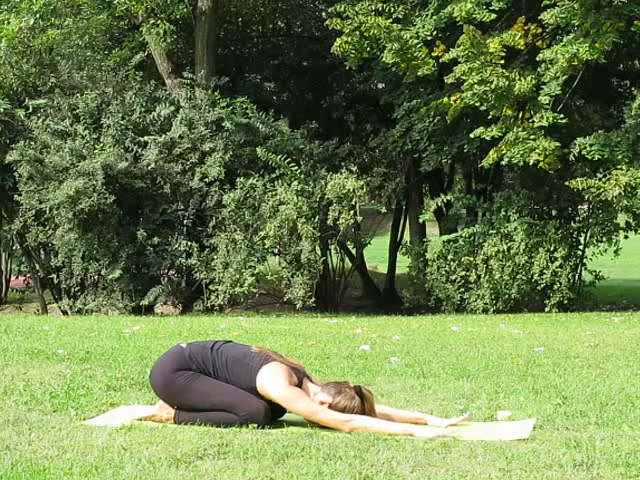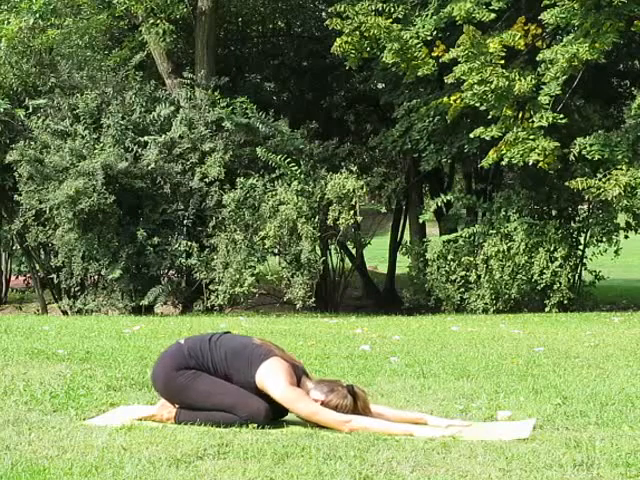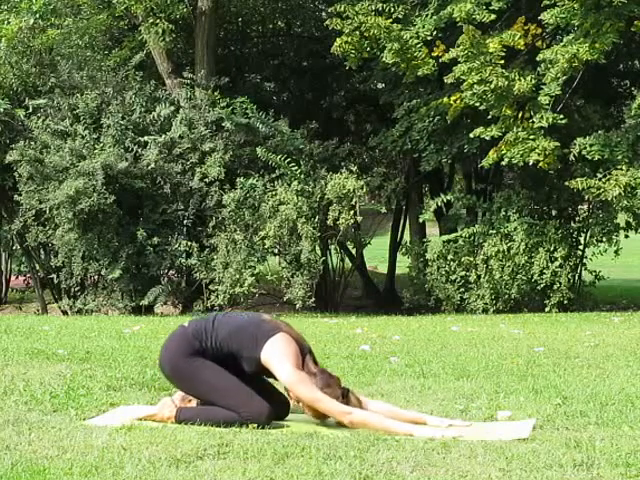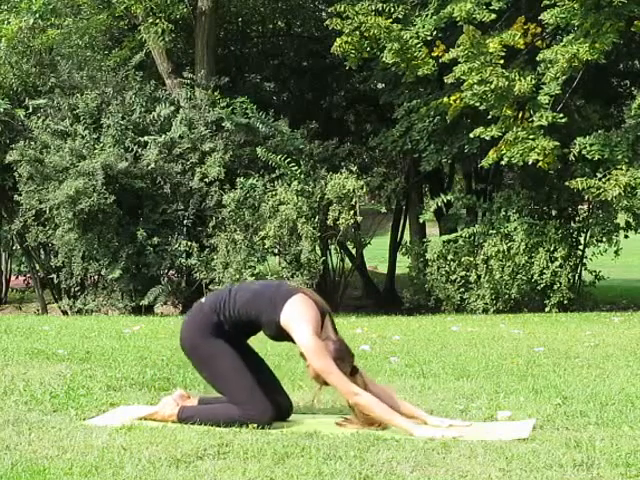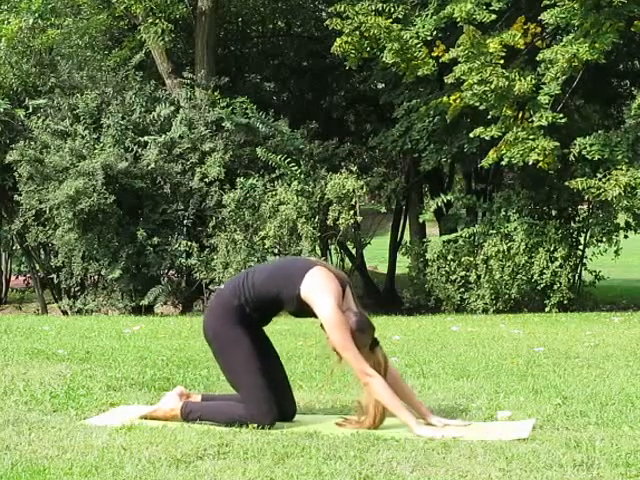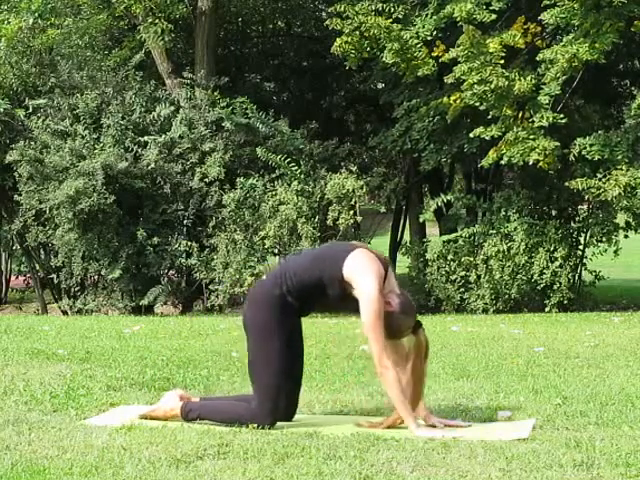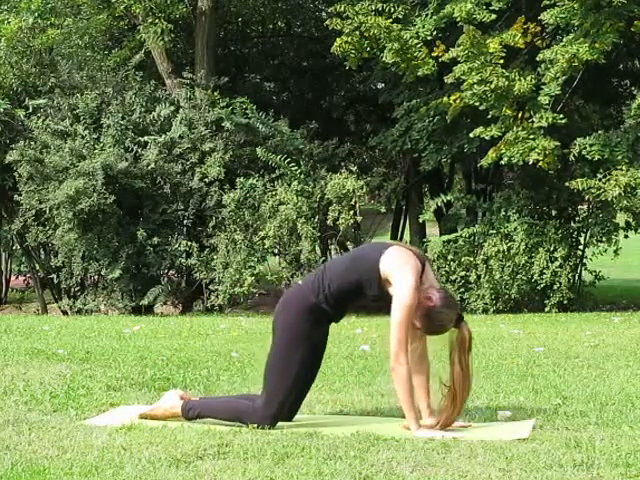
dt=0.7s
person 1, frame 1
left shoulder: (307, 384)
right shoulder: (283, 387)
left elbow: (369, 408)
right elbow: (348, 422)
left wrist: (431, 419)
right wrist: (415, 430)
left hip: (195, 360)
right hip: (172, 370)
left knee: (273, 410)
right knee: (255, 413)
left ankle: (183, 404)
right ankle: (174, 414)
person 1, frame 2
left shoulder: (301, 382)
right shoulder: (283, 386)
left elbow: (367, 407)
right elbow: (346, 422)
left wrist: (429, 418)
right wrist: (416, 431)
left hip: (195, 358)
right hip: (173, 368)
left knee: (276, 410)
right knee: (257, 413)
left ankle: (188, 402)
right ankle: (174, 414)
person 1, frame 3
left shoulder: (307, 366)
right shoulder: (289, 369)
left elbow: (363, 402)
right elbow: (346, 414)
left wrist: (428, 418)
right wrist: (414, 430)
left hip: (208, 352)
right hip: (182, 352)
left knee: (277, 408)
right knee: (257, 413)
left ankle: (191, 402)
right ankle: (175, 413)
person 1, frame 4
left shoulder: (322, 328)
right shoulder: (308, 334)
left elbow: (368, 384)
right elbow: (354, 394)
left wrist: (428, 418)
right wrist: (415, 428)
left hip: (224, 332)
right hip: (202, 330)
left knee: (280, 407)
right knee: (259, 414)
left ankle: (190, 400)
right ankle: (177, 411)
person 1, frame 5
left shoulder: (345, 301)
right shoulder: (330, 307)
left elbow: (382, 365)
right elbow: (367, 373)
left wrist: (428, 414)
right wrist: (416, 425)
left hip: (246, 318)
right hip: (226, 316)
left knee: (284, 410)
right knee: (263, 415)
left ankle: (192, 398)
right ankle: (178, 409)
person 1, frame 6
left shoulder: (385, 283)
right shoulder: (372, 289)
left elbow: (398, 359)
right elbow: (384, 365)
right wrist: (414, 426)
left hip: (287, 309)
right hip: (269, 305)
left knee: (283, 410)
right knee: (265, 416)
left ankle: (191, 398)
right ankle: (178, 408)
person 1, frame 7
left shoulder: (422, 280)
right shoulder: (409, 281)
left elbow: (417, 353)
right elbow: (399, 360)
left wrist: (428, 414)
right wrist: (415, 426)
left hip: (317, 314)
right hip: (302, 310)
left knee: (283, 410)
right knee: (266, 414)
left ankle: (190, 399)
right ankle: (179, 406)
